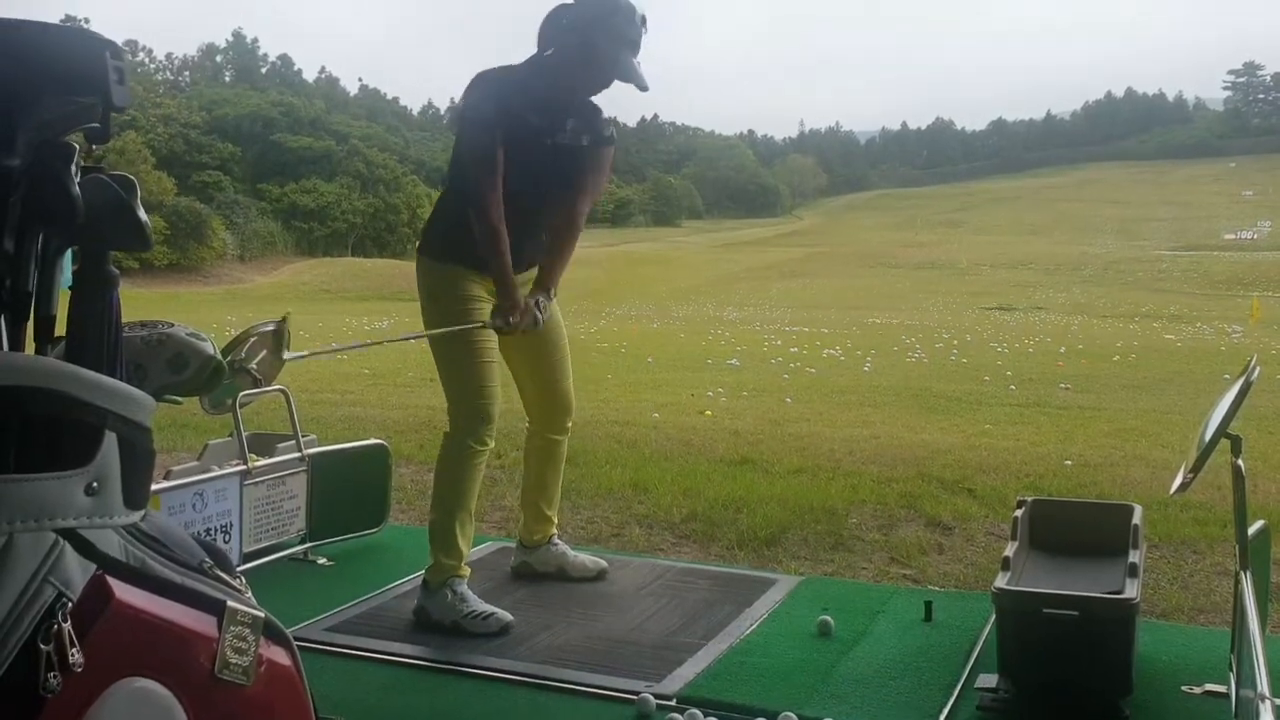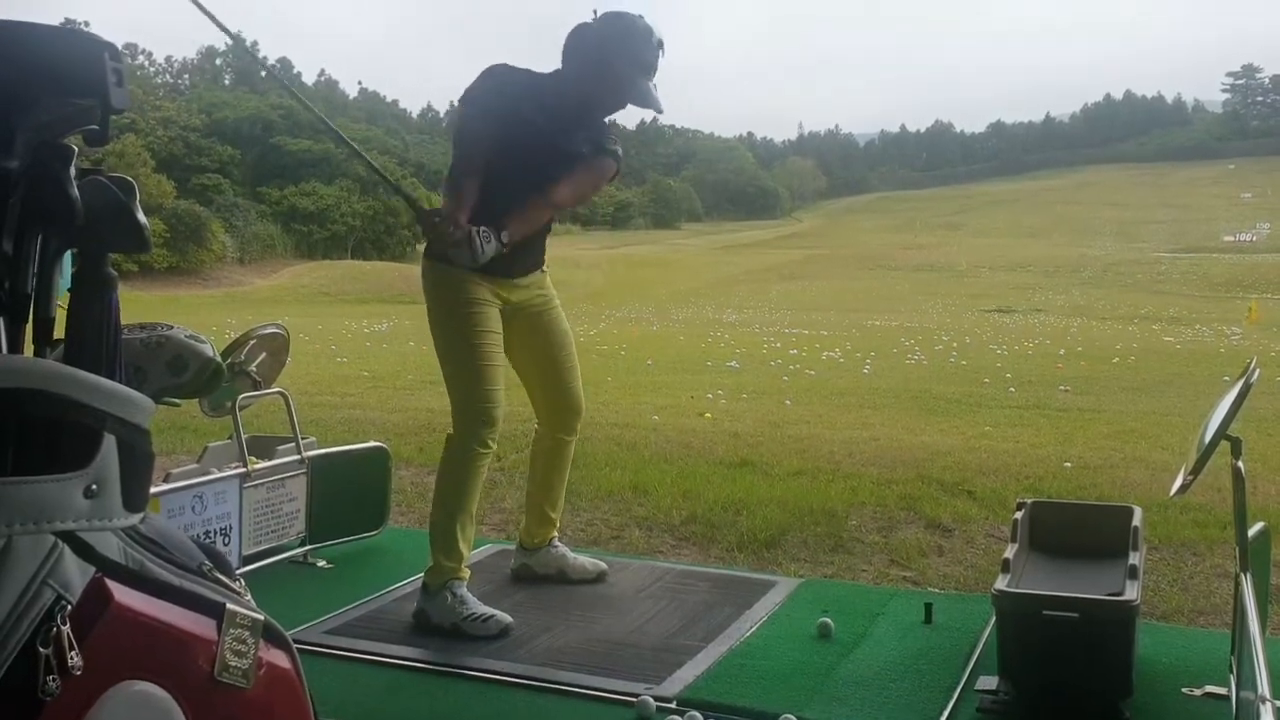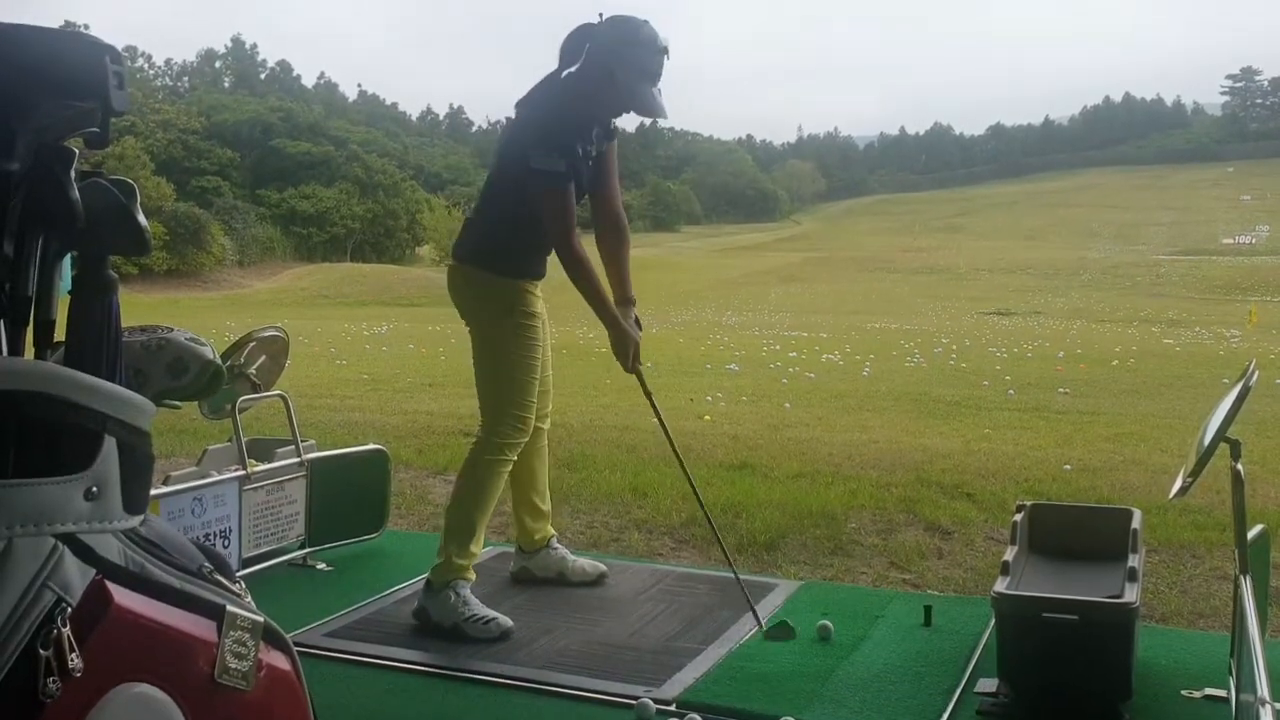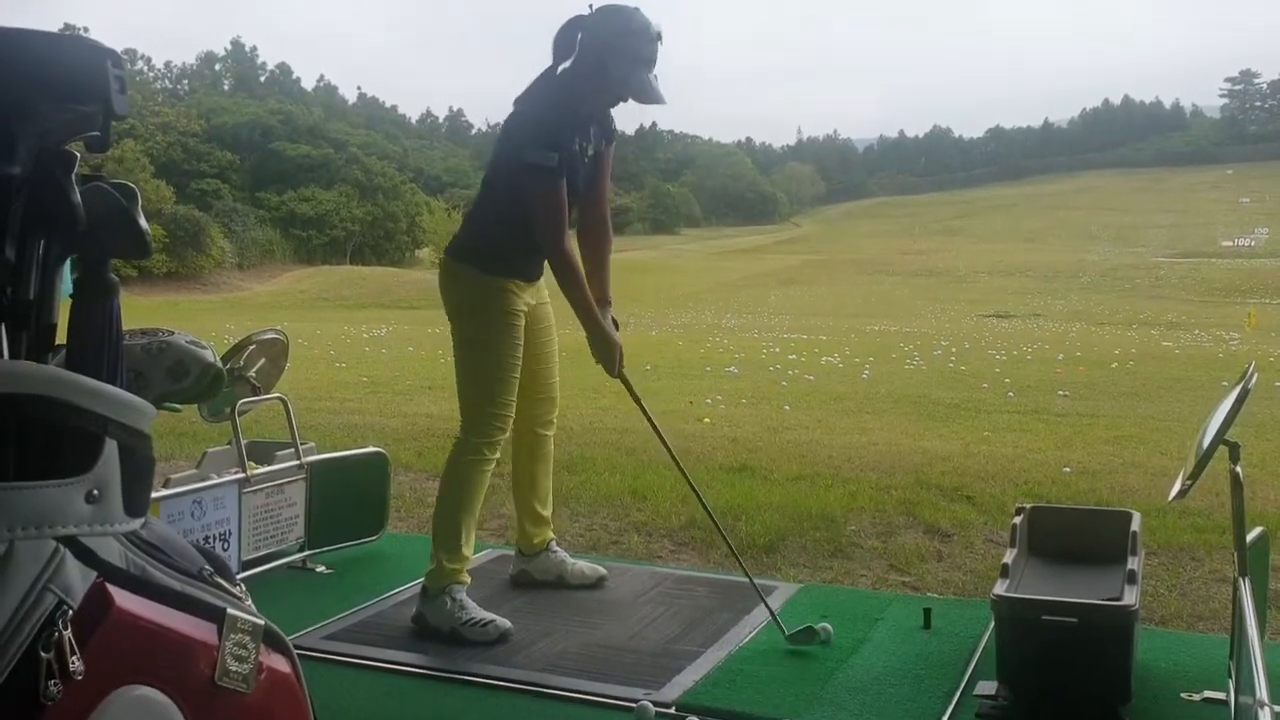
dt=0.5s
person 1, frame 1
left shoulder: (595, 131)
right shoulder: (494, 91)
left elbow: (572, 215)
right elbow: (483, 193)
left wrist: (540, 292)
right wrist: (505, 288)
left hip: (527, 276)
right hip: (458, 269)
left knee: (555, 410)
right knee: (477, 419)
left ankle: (538, 543)
right ankle: (442, 585)
person 1, frame 2
left shoulder: (601, 146)
right shoulder: (502, 87)
left elbow: (552, 201)
right elbow: (467, 167)
left wrist: (490, 237)
right wrist: (453, 216)
left hip: (527, 278)
right hip: (460, 274)
left knee: (564, 411)
right knee: (479, 422)
left ankle: (538, 545)
right ankle: (442, 588)
person 1, frame 3
left shoulder: (597, 122)
right shoulder: (546, 129)
left elbow: (610, 218)
right elbow: (566, 240)
left wrist: (627, 304)
right wrist: (614, 325)
left hip: (516, 276)
right hip: (494, 278)
left knee: (535, 415)
right knee: (506, 427)
left ankle: (535, 546)
right ankle: (445, 586)
person 1, frame 4
left shoulder: (596, 121)
right shoulder: (541, 123)
left elbow: (595, 222)
right elbow: (555, 239)
left wrist: (605, 308)
right wrist: (596, 327)
left hip: (523, 279)
right hip: (483, 278)
left knee: (540, 416)
right knee: (487, 428)
left ankle: (535, 549)
right ankle: (441, 591)
